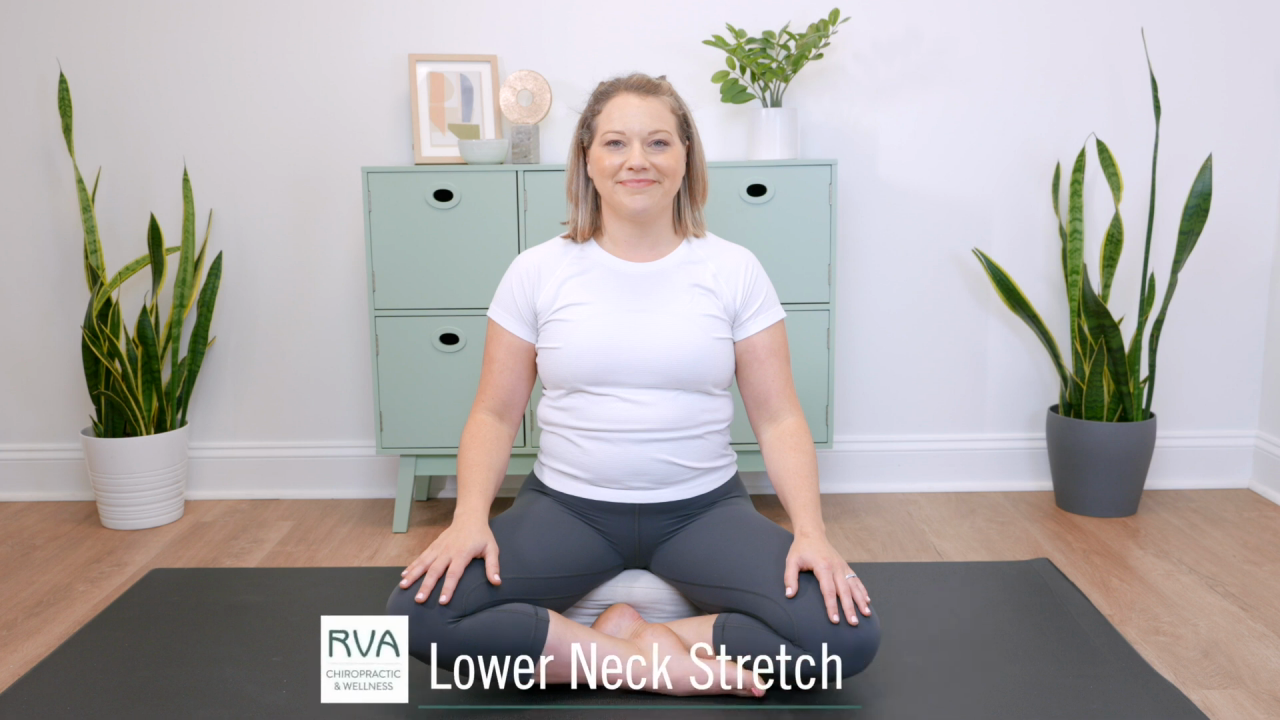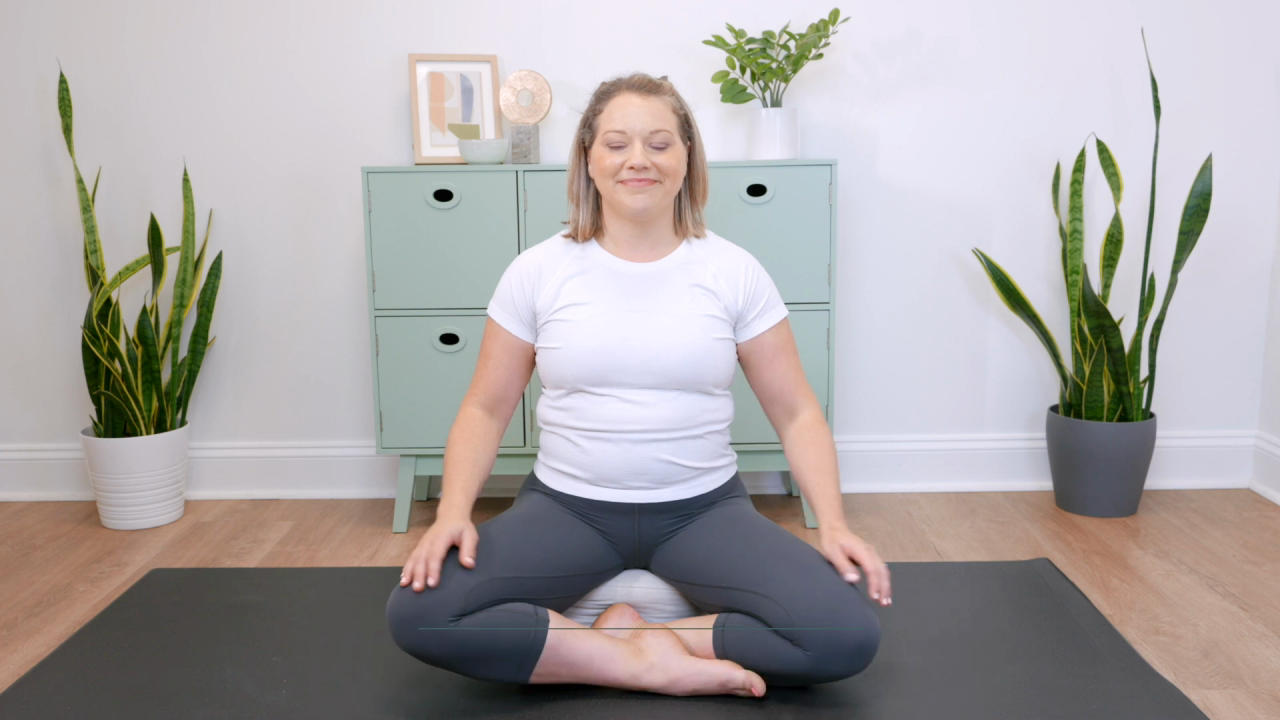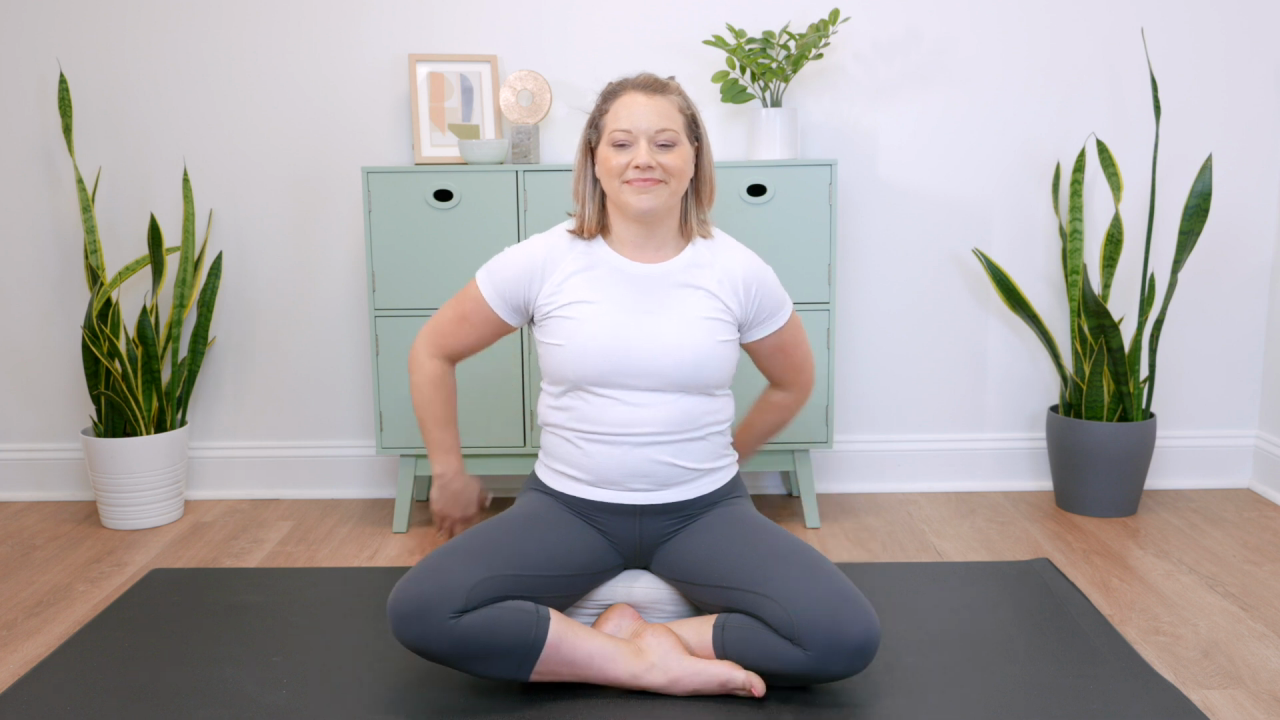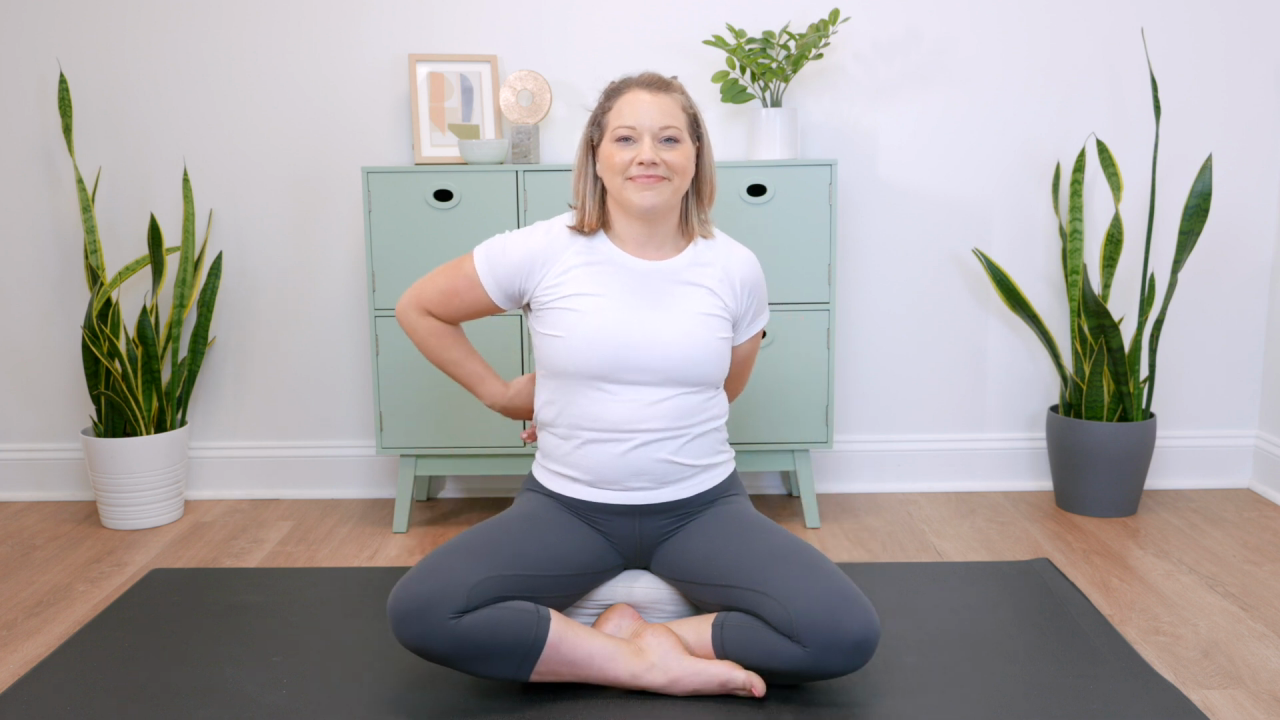
dt=0.4s
person 1, frame 1
left shoulder: (734, 270)
right shoulder: (537, 271)
left elbow: (777, 417)
right elbow: (495, 413)
left wrist: (810, 530)
right wrist: (469, 517)
left hip: (703, 506)
right hip: (566, 505)
left knee: (846, 634)
right knee: (420, 613)
left ankle: (626, 638)
right ankle: (651, 663)
person 1, frame 2
left shoulder: (734, 271)
right shoulder: (538, 270)
left elbow: (795, 412)
right elbow: (485, 408)
left wrist: (833, 524)
right wrist: (453, 510)
left hip: (701, 507)
right hip: (566, 505)
left knee: (846, 633)
right knee: (418, 614)
left ankle: (634, 640)
right ankle: (653, 665)
person 1, frame 3
left shoulder: (738, 272)
right shoulder: (541, 261)
left elbow: (793, 383)
right elbow: (433, 352)
right wrist: (450, 475)
left hip: (703, 508)
right hip: (569, 506)
left knee: (848, 636)
right knee: (417, 610)
left ankle: (632, 637)
right ankle: (649, 664)
person 1, frame 4
left shoulder: (735, 268)
right shoulder: (541, 250)
right elbow: (418, 308)
right wrist: (497, 392)
left hip: (701, 506)
right hip: (566, 506)
left knee: (848, 633)
right knee: (418, 613)
left ankle: (631, 639)
right ankle: (649, 664)
